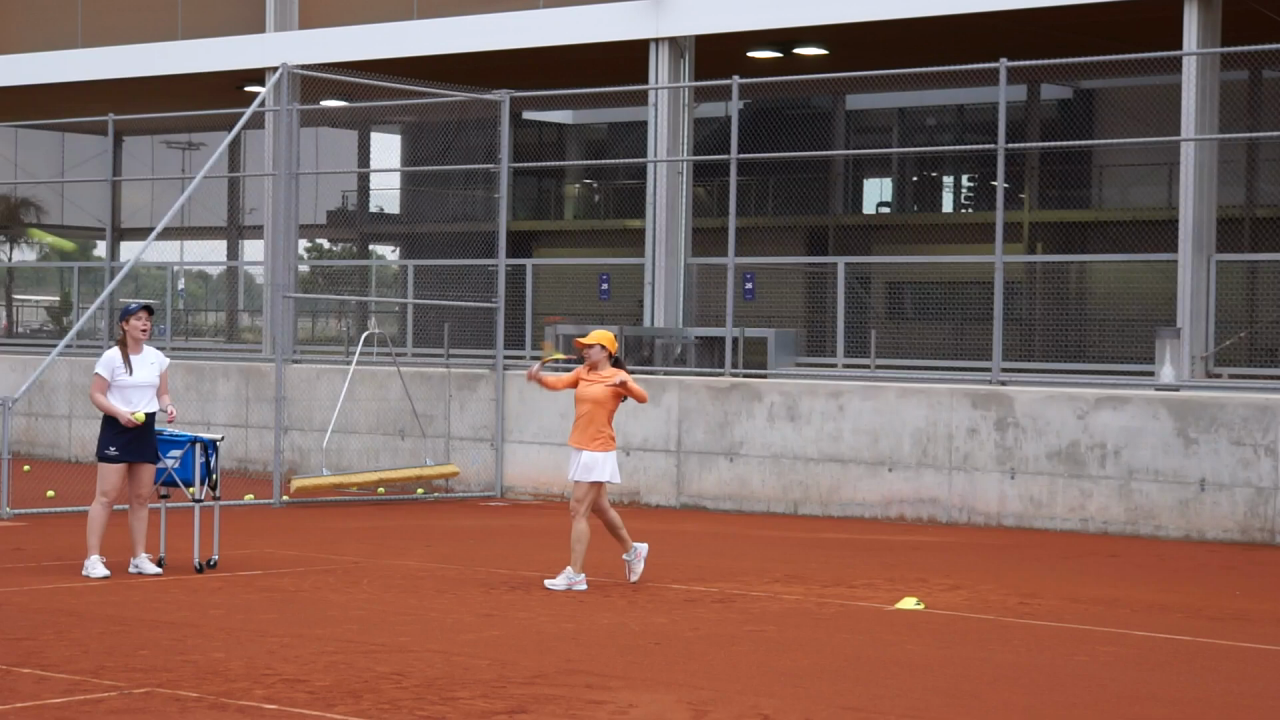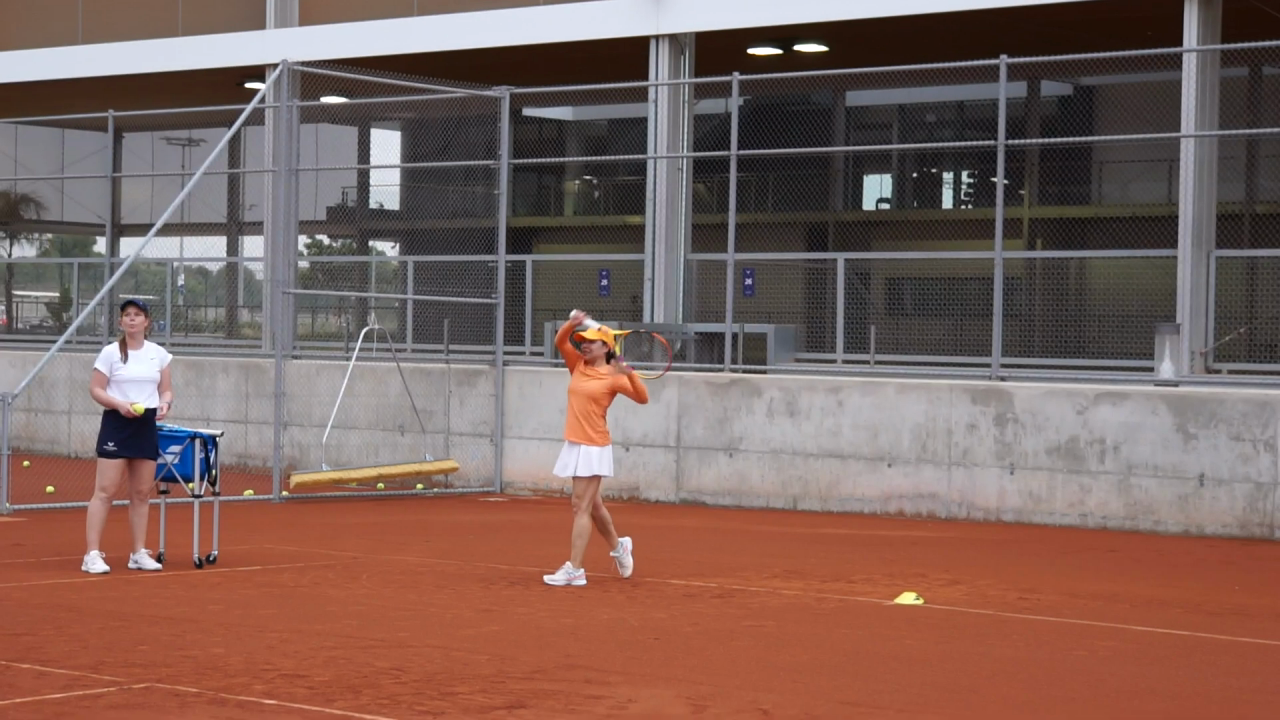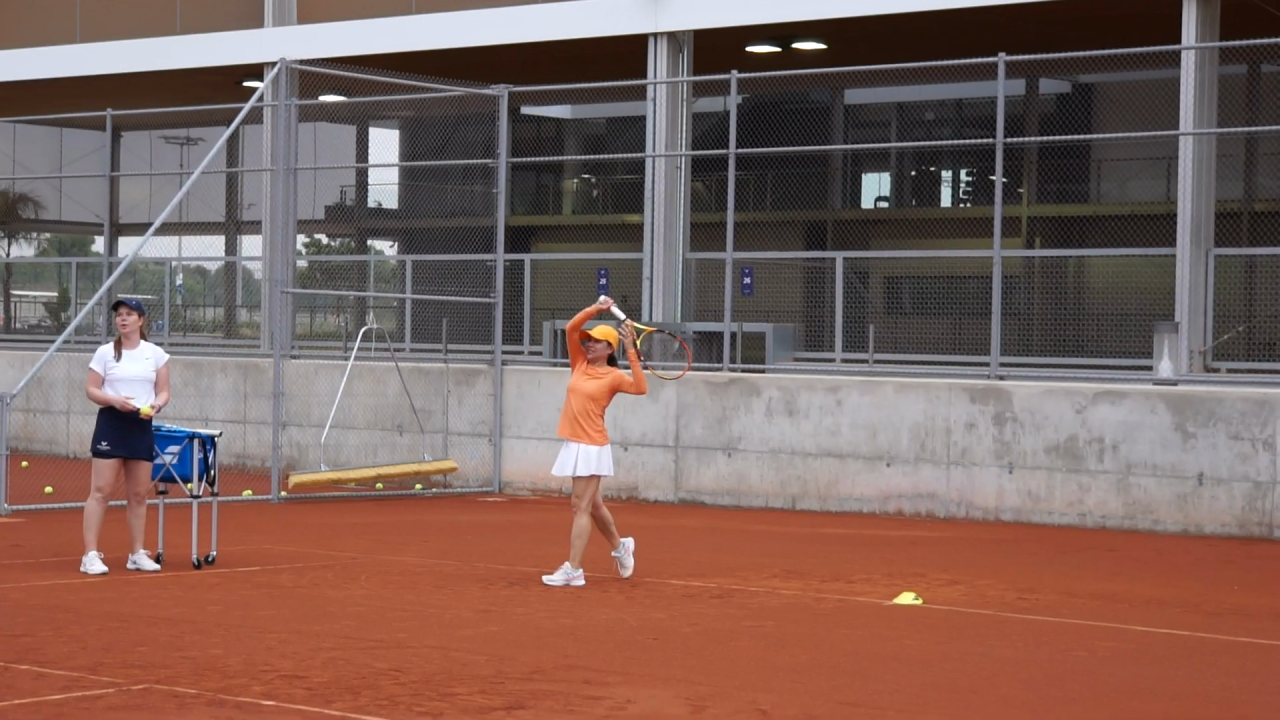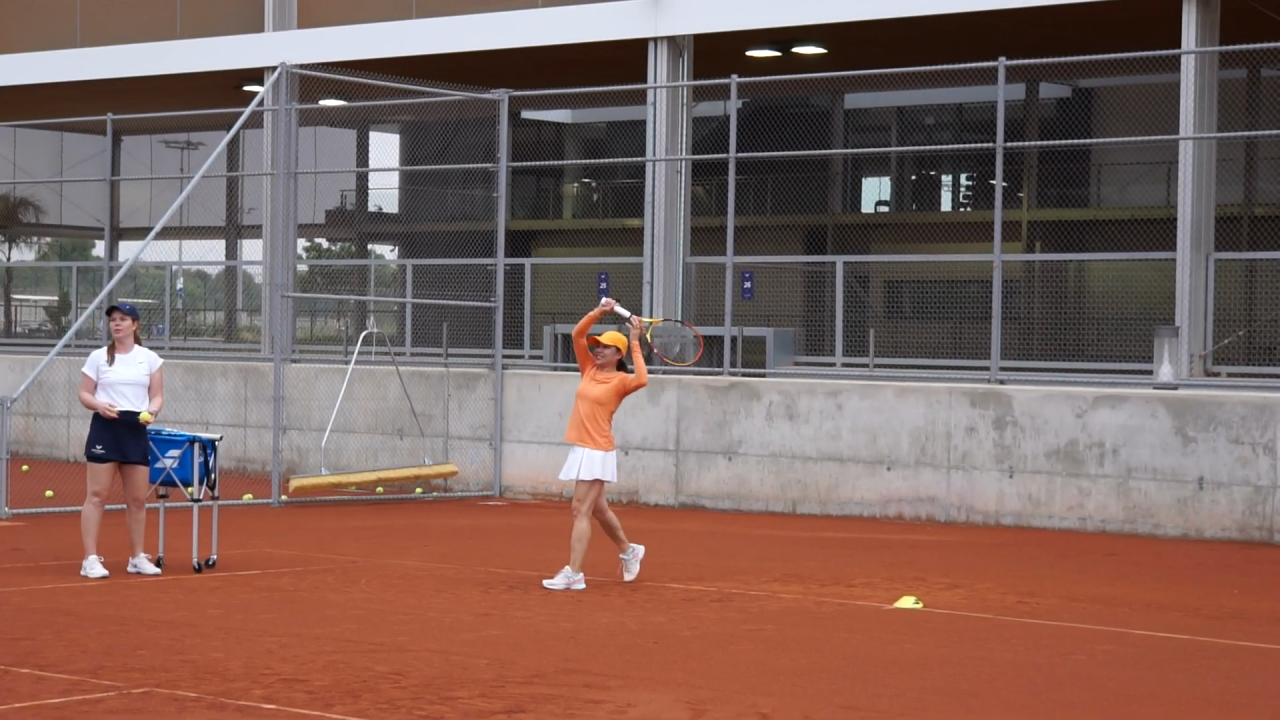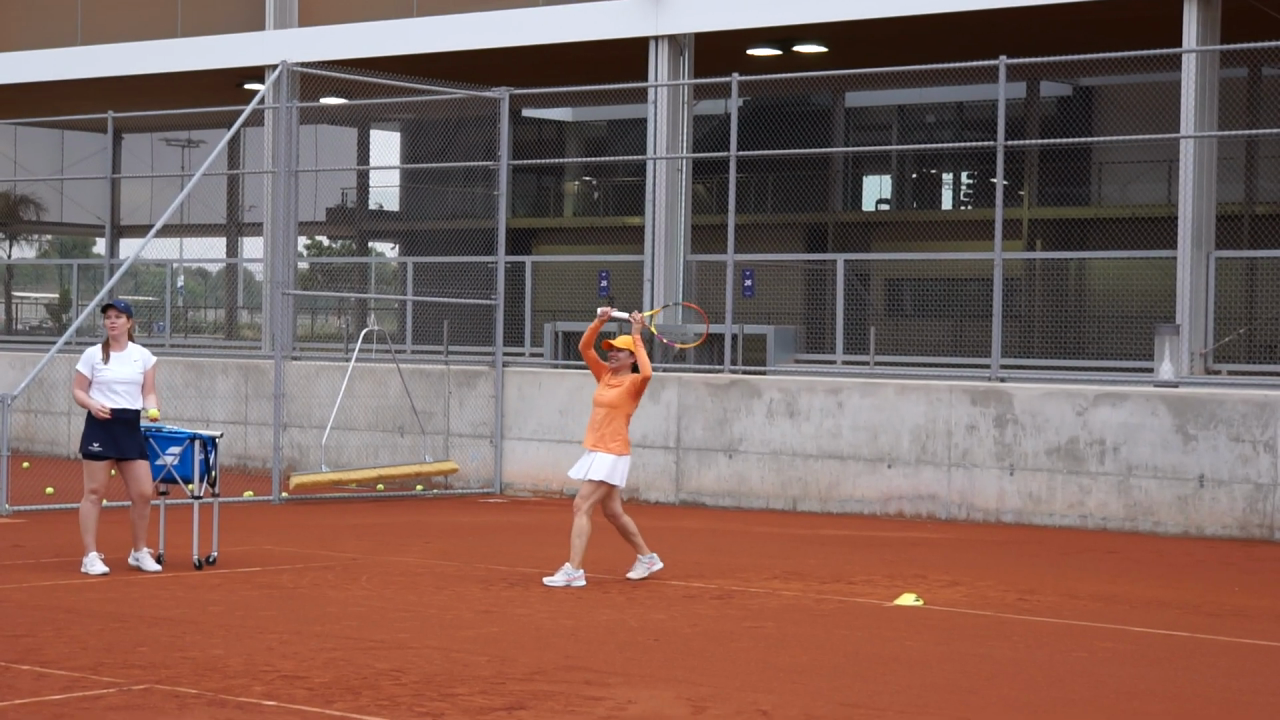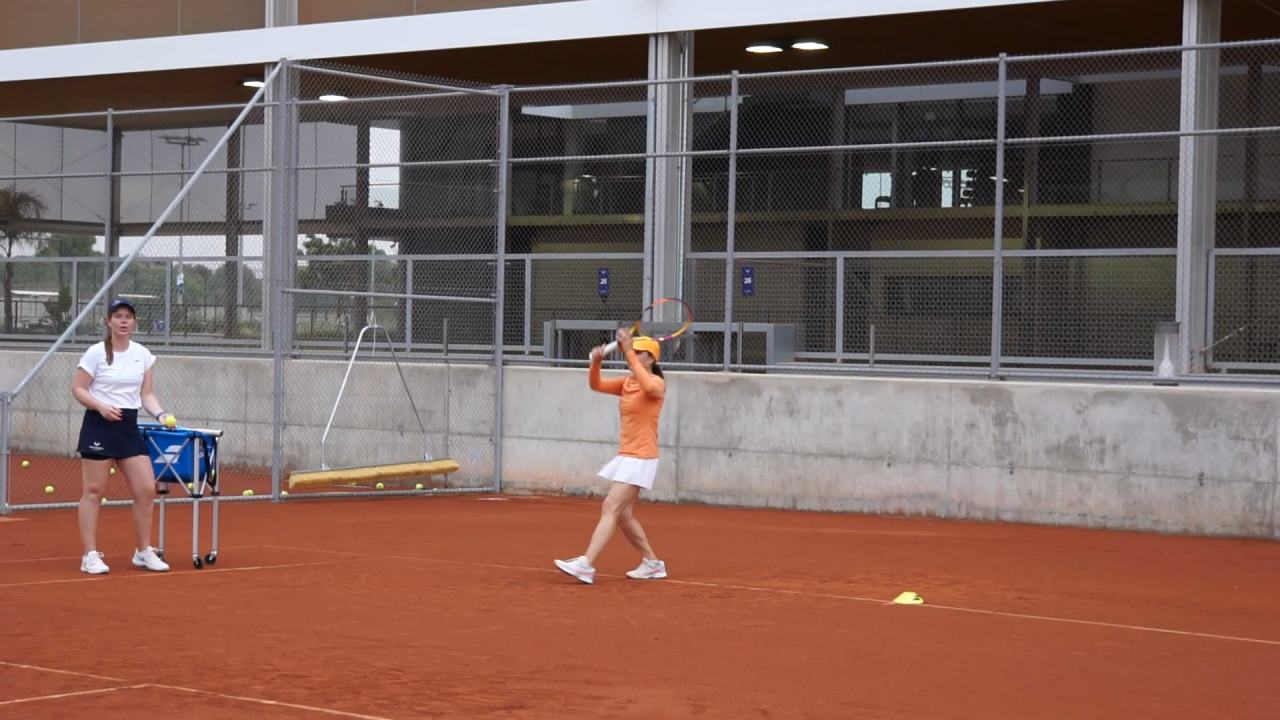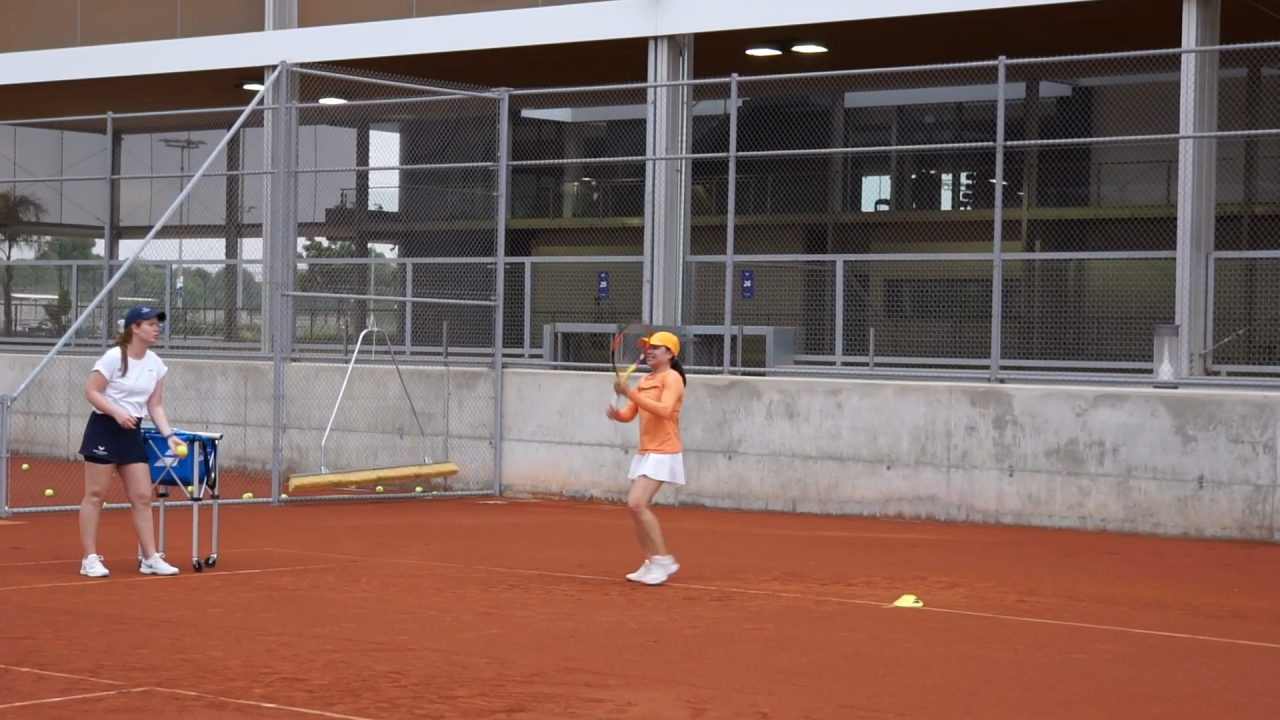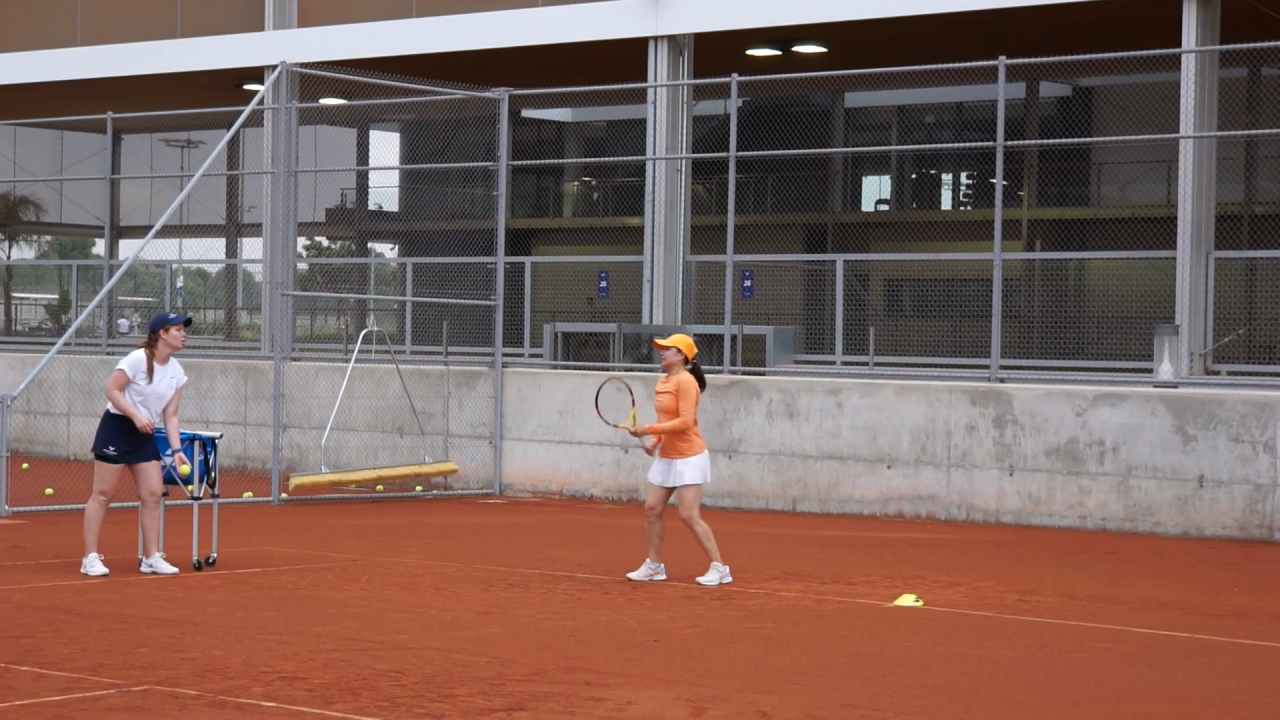
dt=0.2s
person 1, frame 1
left shoulder: (157, 358)
right shoulder: (111, 357)
left elbow: (162, 393)
right elbow: (96, 395)
left wrist: (169, 407)
right wrist: (119, 413)
left hip: (145, 432)
right hip: (116, 430)
left knee: (141, 498)
right knee: (106, 496)
left ankle: (139, 558)
right ankle: (92, 560)
person 1, frame 2
left shoulder: (160, 354)
right shoulder: (110, 352)
left elbow: (166, 390)
right elbow: (95, 390)
left wrist: (165, 404)
right wrist: (119, 404)
left hip: (146, 427)
right hip: (116, 425)
left knee: (141, 494)
right knee: (105, 491)
left ankle: (138, 554)
right ankle: (92, 555)
person 1, frame 3
left shoulder: (156, 354)
right shoulder: (105, 352)
left elbow: (163, 391)
right elbow: (91, 389)
left wrist: (156, 405)
right wrist: (114, 399)
left hip: (142, 427)
right hip: (111, 423)
left knee: (139, 495)
right knee: (101, 492)
left ankle: (137, 555)
right ankle: (90, 556)
person 1, frame 4
left shoulder: (150, 358)
right shoulder: (98, 357)
left elbow: (156, 396)
right elbow: (84, 393)
left wrist: (152, 412)
right wrist: (99, 405)
left hip: (136, 431)
right hip: (105, 429)
left knee: (138, 499)
right knee: (97, 495)
left ankle: (137, 558)
right ankle: (90, 559)
person 1, frame 5
left shoulder: (144, 356)
right shoulder: (93, 354)
left elbow: (149, 393)
right elbow: (77, 391)
left wrist: (153, 410)
right wrist: (92, 405)
left hip: (131, 428)
right hip: (100, 427)
left knee: (144, 494)
right knee: (94, 493)
left ankle: (140, 552)
right ankle: (90, 556)
person 1, frame 6
left shoulder: (143, 355)
right shoulder: (96, 353)
left elbow: (146, 394)
right elbow: (78, 389)
left wrist: (161, 414)
right wrist: (100, 406)
left hip: (129, 427)
right hip: (99, 426)
left knee: (146, 490)
right knee: (94, 492)
left ankle: (144, 552)
right ankle: (90, 555)
person 1, frame 7
left shoulder: (157, 364)
right shoulder: (113, 357)
left elbow: (155, 406)
right elbow: (91, 392)
left wrist: (169, 435)
right wrist: (116, 413)
left hip: (132, 434)
right hip: (103, 430)
left knee: (143, 497)
right knee: (95, 496)
left ankle: (150, 558)
right ankle: (90, 558)
person 1, frame 8
left shoulder: (177, 371)
right shoulder: (138, 359)
left elbow: (170, 415)
right elbow: (112, 390)
left wrist: (177, 449)
right wrist: (136, 416)
left hip: (144, 436)
right hip: (116, 429)
left knee: (153, 495)
right knee: (103, 494)
left ankle: (152, 558)
right ankle: (91, 557)
person 2, frame 1
left shoulder: (617, 376)
right shoulder: (581, 373)
left elbow: (643, 397)
right elbow: (556, 383)
left wrist: (624, 382)
right wrist: (538, 377)
left hip: (597, 452)
right hip: (581, 450)
left knee: (578, 510)
right knee: (599, 507)
left ankle: (574, 574)
right ankle: (633, 549)
person 2, frame 2
left shoulder: (614, 376)
right shoulder: (578, 365)
left elbow: (642, 399)
right elbow: (560, 341)
left wrist: (629, 373)
right wrist: (572, 322)
left hip: (593, 448)
right hip: (575, 445)
left knee: (580, 507)
right knee: (592, 504)
left ankle: (574, 570)
right ankle: (618, 547)
person 2, frame 3
left shoulder: (614, 376)
right shoulder: (579, 364)
left elbow: (641, 388)
right elbow: (571, 329)
left wrist: (631, 349)
right wrist: (595, 309)
left hip: (591, 447)
right hip: (574, 444)
left knee: (580, 507)
right knee: (593, 504)
left ankle: (573, 570)
right ankle: (620, 547)
person 2, frame 4
left shoulder: (621, 381)
right shoulder: (589, 370)
left elbow: (642, 379)
right elbow: (577, 335)
left wrist: (635, 341)
right wrist: (598, 312)
left hip: (597, 452)
right hip: (582, 450)
left knee: (580, 511)
right knee: (598, 508)
left ankle: (573, 574)
right ankle: (629, 551)
person 2, frame 5
left shoulder: (635, 382)
right shoulder: (606, 375)
left elbow: (645, 373)
right elbow: (584, 349)
left wrist: (635, 336)
right wrist: (598, 323)
left hip: (612, 456)
right hip: (597, 453)
left knee: (581, 508)
right knee: (612, 510)
left ankle: (573, 570)
right ankle: (647, 557)
person 2, frame 6
left shoulder: (657, 384)
right shoulder: (625, 382)
left elbow: (647, 387)
right elbow: (596, 385)
left wrist: (633, 355)
right wrist: (595, 364)
left hip: (640, 459)
right hip: (625, 457)
left knee: (611, 509)
right knee: (623, 513)
left ankle: (585, 564)
right ankle: (652, 563)
person 2, frame 7
left shoulder: (673, 378)
right shoulder: (645, 379)
left elbow: (664, 411)
right elbow: (629, 415)
left wrist: (630, 393)
right wrist: (617, 412)
left hip: (663, 454)
right hip: (645, 453)
left knee: (637, 504)
right knee: (637, 507)
left ankle: (662, 558)
right ankle: (653, 562)
person 2, frame 8
left shoulder: (685, 381)
right shoulder: (663, 381)
left elbow: (685, 422)
left wrist: (649, 430)
right wrist: (655, 441)
left hip: (689, 457)
right hip: (667, 458)
left knee: (689, 515)
right knee: (652, 509)
left ankle: (719, 567)
right ankle: (653, 565)
